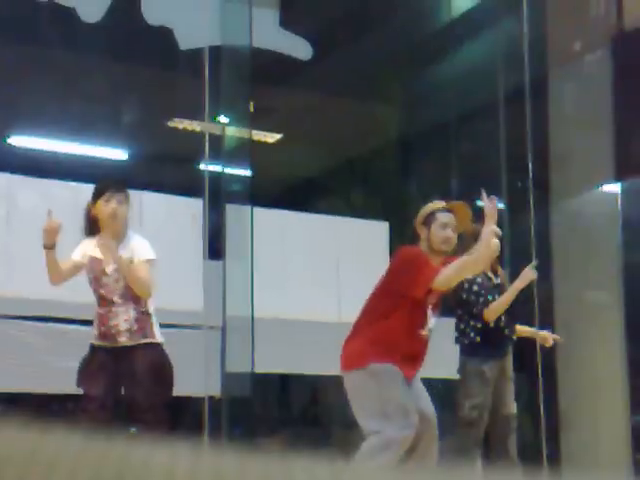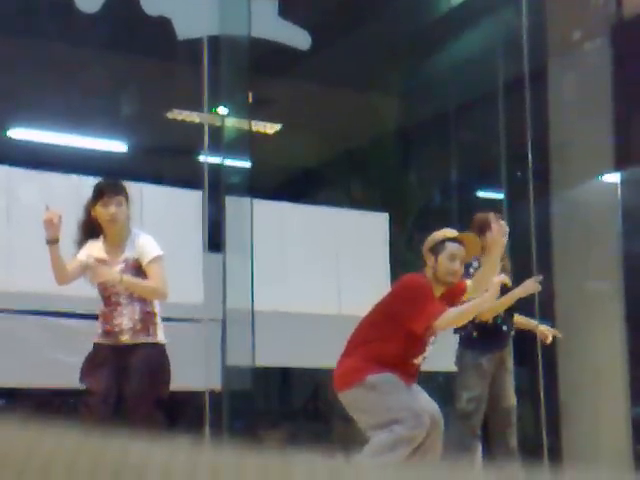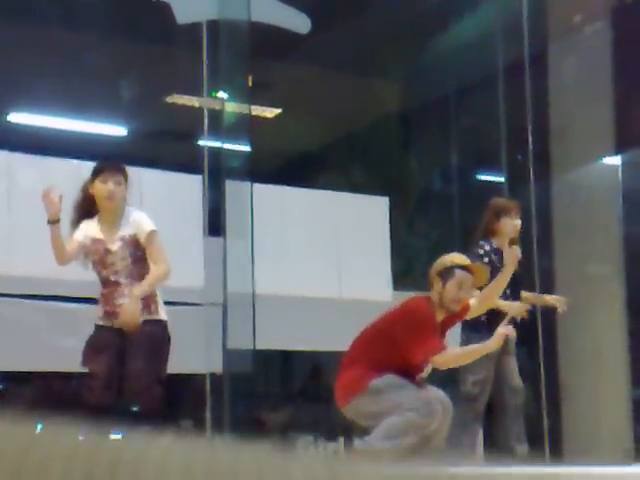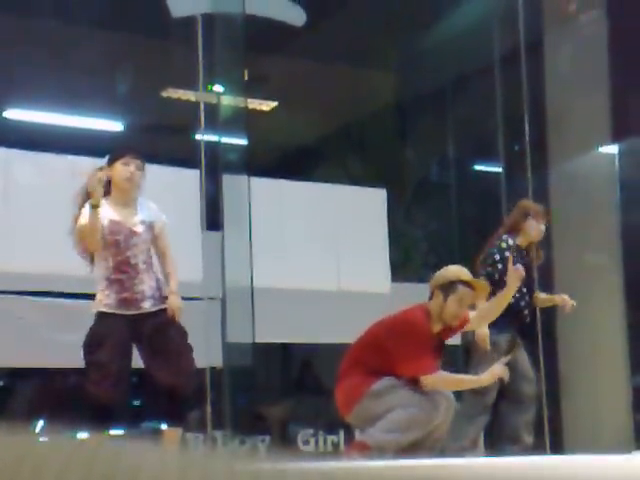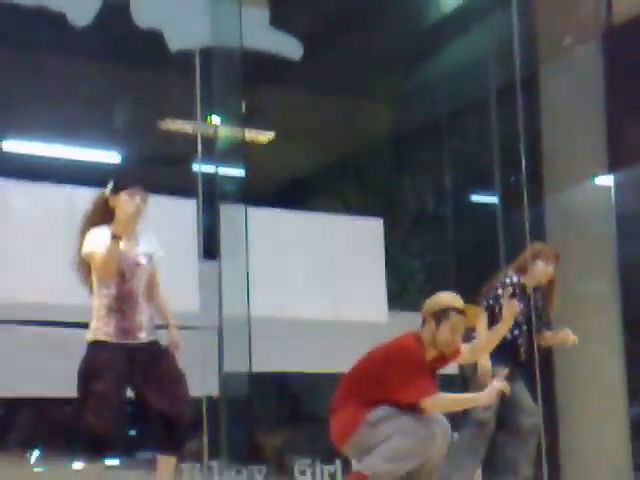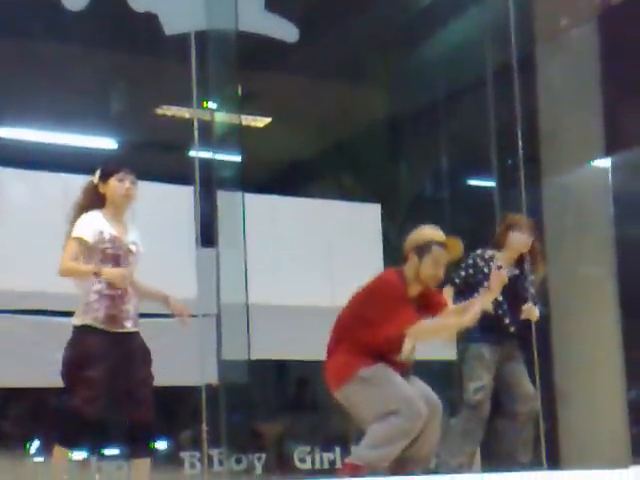
dt=0.7s
person 1, frame 1
left shoulder: (137, 244)
right shoulder: (88, 246)
left elbow: (147, 289)
right elbow: (56, 277)
left wrist: (116, 257)
right wrist: (50, 245)
left hip: (142, 341)
right hip: (103, 343)
left knee: (148, 411)
right knee: (94, 411)
person 1, frame 2
left shoulder: (143, 242)
right shoulder: (92, 247)
left elbow: (161, 291)
right elbow: (63, 278)
left wrist: (118, 277)
right wrist: (53, 239)
left hip: (145, 342)
right hip: (107, 342)
left knee: (143, 412)
right knee: (95, 409)
person 1, frame 3
left shoulder: (138, 220)
right shoulder: (87, 228)
left elbow: (162, 267)
right elbow: (63, 259)
left wrist: (137, 296)
right wrist: (54, 219)
left hip: (145, 317)
right hip: (108, 322)
left knee: (142, 385)
right knee: (97, 391)
person 1, frame 4
left shoulder: (149, 209)
right shoulder: (96, 209)
left elbow: (165, 256)
right elbow: (91, 245)
left wrist: (173, 292)
right wrist: (94, 201)
left hip: (154, 308)
right hip: (112, 311)
left knee: (181, 375)
right knee: (106, 387)
person 1, frame 5
left shoulder: (147, 241)
right shoulder: (98, 235)
right elbow: (105, 273)
left wrist: (171, 327)
right wrist: (118, 232)
left hip: (145, 342)
right hip: (107, 342)
left knee: (176, 409)
right knee: (101, 421)
person 1, frame 6
left shoulder: (132, 232)
right shoulder: (91, 221)
right elbow: (65, 266)
left wrist: (166, 299)
right wrist: (100, 271)
left hip: (128, 332)
right hip: (93, 329)
left knee: (140, 411)
right knee: (83, 408)
person 2, frame 1
left shoulder: (497, 277)
right shoulder: (470, 278)
right elbow: (489, 314)
left wrist: (536, 333)
right wrist: (519, 284)
left hip: (501, 358)
right hip: (478, 360)
left knee: (506, 420)
right knee: (473, 422)
person 2, frame 2
left shoulder: (501, 269)
right shoulder: (473, 269)
right elbow: (482, 313)
left wrist: (535, 326)
right wrist: (519, 292)
left hip: (502, 350)
right hip: (476, 352)
left knee: (505, 413)
right knee: (470, 416)
person 2, frame 3
left shoulder: (509, 254)
right shoulder: (483, 251)
left wrist: (544, 299)
right wrist: (503, 305)
right hip: (481, 333)
left knee: (513, 395)
right knee: (475, 398)
left ankle: (513, 456)
person 2, frame 4
left shoulder: (527, 255)
right shoulder: (503, 245)
left elbow: (529, 296)
left wrist: (555, 299)
left hip: (510, 331)
right hip: (492, 329)
left knee: (526, 387)
right knee: (483, 390)
left ankle: (515, 447)
right ankle: (461, 450)
person 2, frame 5
left shoulder: (537, 297)
right shoulder: (508, 282)
left elbow: (538, 336)
right elbow: (482, 315)
left wrist: (559, 337)
right wrist: (482, 356)
left hip: (512, 367)
right hip: (490, 362)
left knee: (528, 420)
right knee: (483, 421)
person 2, frame 6
left shoulder: (525, 271)
right shoulder: (481, 258)
left elbow: (528, 308)
right elbow: (451, 287)
left wrist: (531, 312)
left hip: (509, 344)
right hip: (480, 340)
left knee: (526, 402)
right knee: (476, 403)
left ankle: (515, 465)
right ankle: (452, 467)
person 3, frame 1
left shoulder: (440, 264)
right shoulder: (410, 257)
left elbow: (475, 266)
right elbow: (445, 281)
left wrist: (489, 223)
right wrist: (484, 247)
left hip: (403, 365)
right hip: (370, 360)
left knee: (425, 422)
right knee: (396, 426)
person 3, frame 2
left shoulder: (442, 289)
right shoulder: (413, 286)
left elbow: (476, 287)
right elbow: (443, 322)
left wrist: (496, 248)
right wrist: (489, 297)
left hip: (393, 375)
right hip: (362, 373)
left knee: (431, 420)
right knee: (412, 421)
person 3, frame 3
left shoulder: (443, 309)
right shoulder: (417, 312)
left elbow: (481, 304)
right elbow: (441, 359)
left wrist: (508, 268)
right wrist: (491, 344)
left hip: (385, 384)
right hip: (358, 387)
left knee: (440, 408)
right knee: (426, 408)
person 3, frame 4
left shoulder: (441, 318)
right shoulder: (413, 323)
left elbow: (480, 317)
right elbow: (429, 379)
left wrist: (511, 287)
right wrist: (482, 379)
left hip: (385, 391)
right hip: (358, 394)
left knee: (442, 403)
right knee: (433, 402)
right ankle: (363, 450)
person 3, frame 5
left shoulder: (434, 347)
right shoulder: (407, 351)
left elbow: (472, 352)
right elbow: (430, 403)
left wrist: (505, 323)
right wrist: (481, 397)
left hip: (379, 417)
right hip: (353, 423)
left knee: (439, 431)
right knee: (427, 433)
person 3, frame 6
left shoulder: (422, 290)
right shoulder: (389, 285)
left elbow: (452, 314)
right elbow: (416, 330)
left wrist: (490, 293)
right wrist: (465, 320)
left hip: (382, 366)
right hip: (350, 367)
left knee: (430, 407)
right knee: (409, 411)
left ankle: (405, 474)
right ankle: (355, 470)
